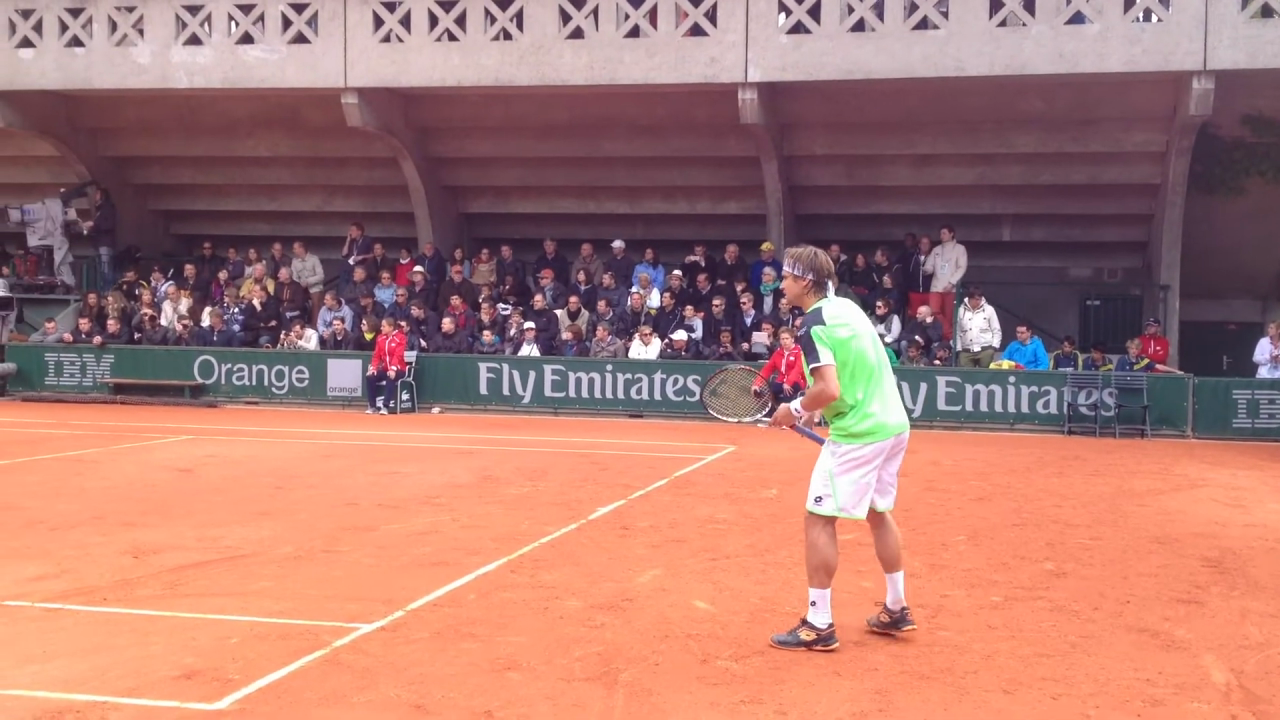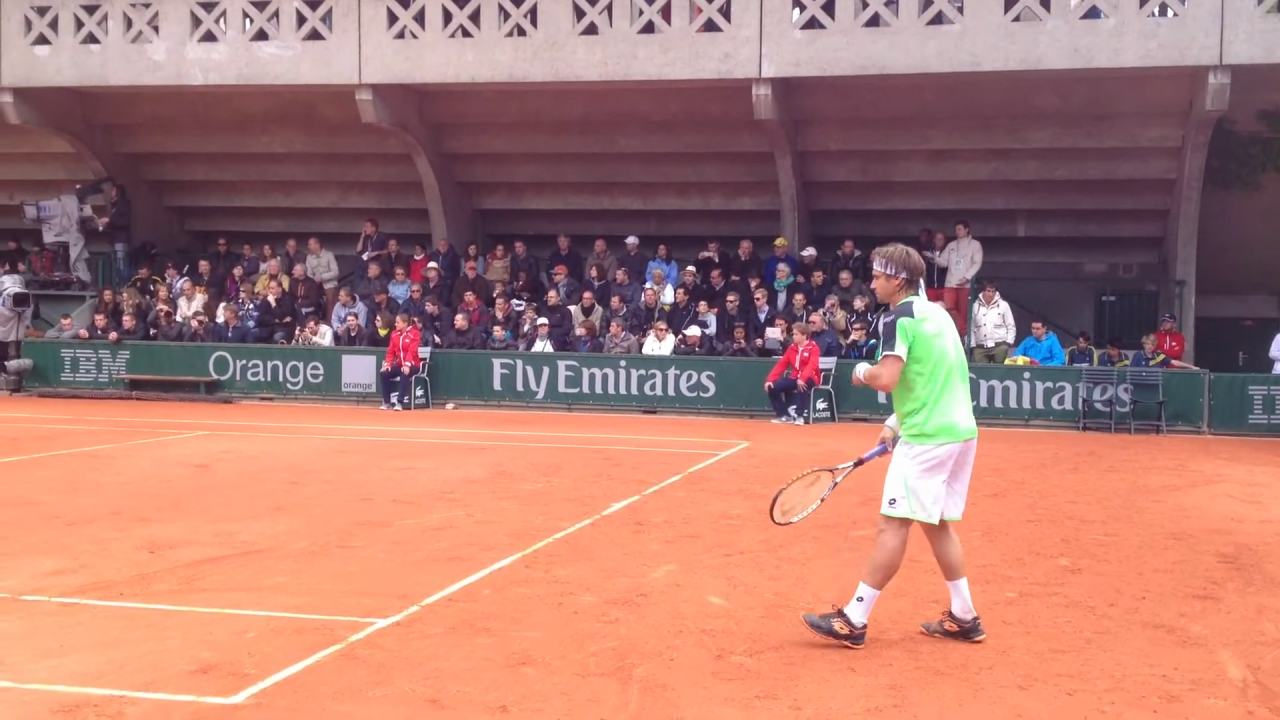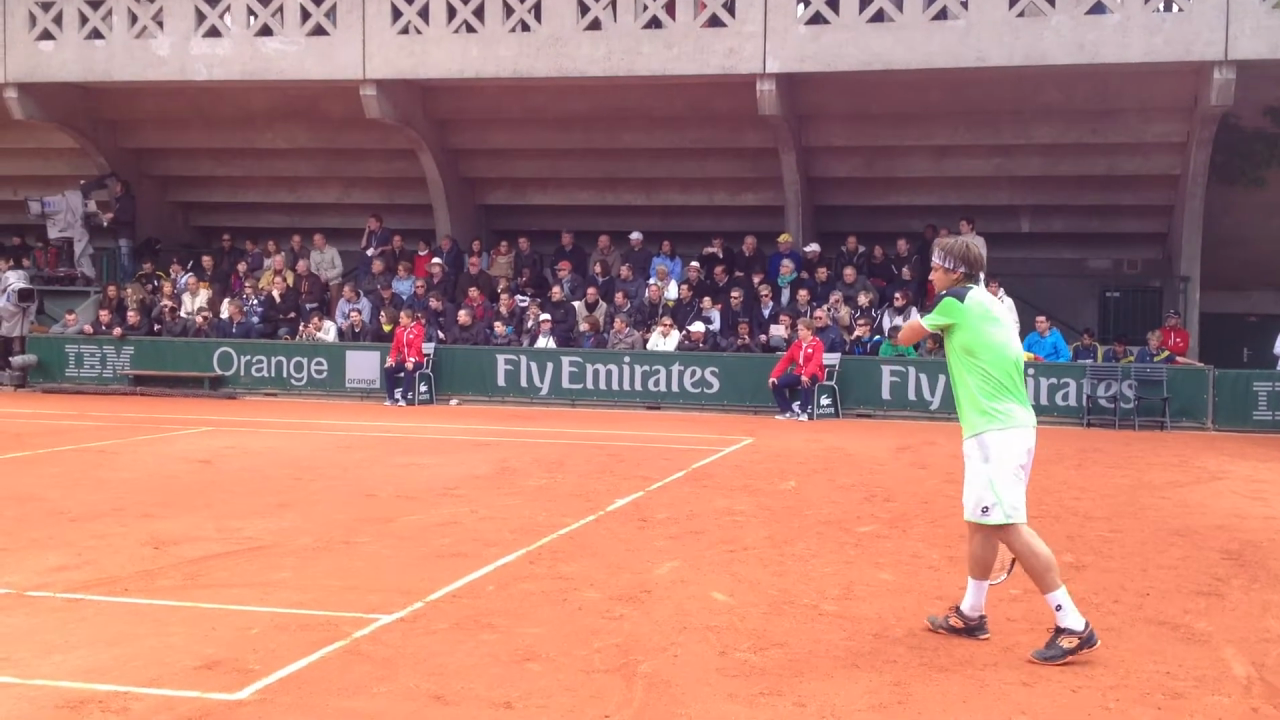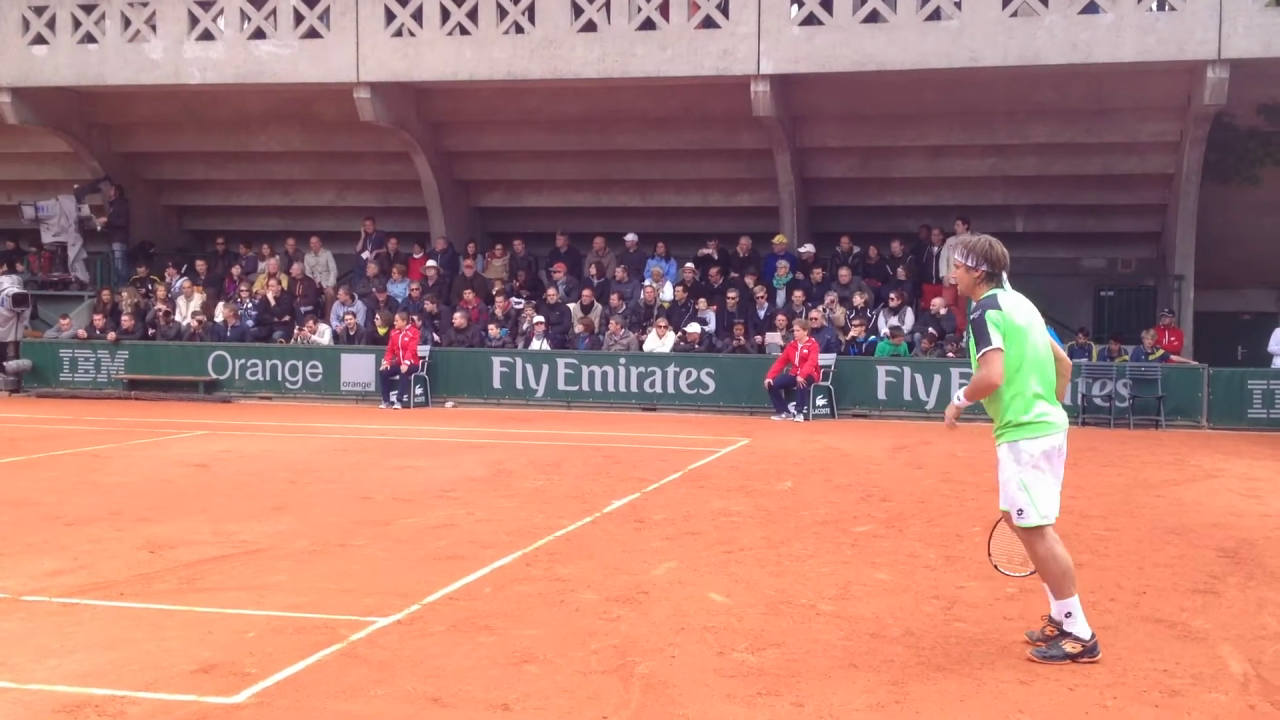
dt=0.4s
person 1, frame 1
left shoulder: (813, 325)
right shoulder: (848, 307)
left elbow: (829, 390)
left wrist: (795, 409)
right wrist: (814, 405)
left hip: (857, 435)
right hip: (893, 426)
left knee: (819, 521)
right knee: (878, 515)
left ankle: (819, 624)
right ankle: (895, 608)
person 1, frame 2
left shoulder: (900, 317)
right shoulder: (936, 312)
left elbow: (886, 379)
left wrist: (862, 372)
right wrist: (897, 423)
left hip: (929, 437)
right hip: (960, 432)
left knee: (893, 525)
right knee: (937, 523)
left ankle: (853, 619)
right ankle: (964, 616)
person 1, frame 3
left shoulder: (958, 298)
right shoulder: (992, 305)
left elbow: (905, 336)
left wrist: (926, 320)
left hip: (993, 432)
right hip: (1015, 426)
left knee: (1009, 528)
right knee: (983, 522)
left ankle: (1074, 626)
right ankle: (971, 614)
person 1, frame 4
left shoulder: (987, 311)
right shoulder: (1018, 303)
left elbow: (992, 377)
right elbow: (1063, 363)
left wrist: (959, 399)
left hip: (1024, 435)
right hip: (1044, 427)
left knee: (1035, 530)
right knee: (1023, 522)
left ankle: (1079, 635)
right ankle: (1062, 618)
